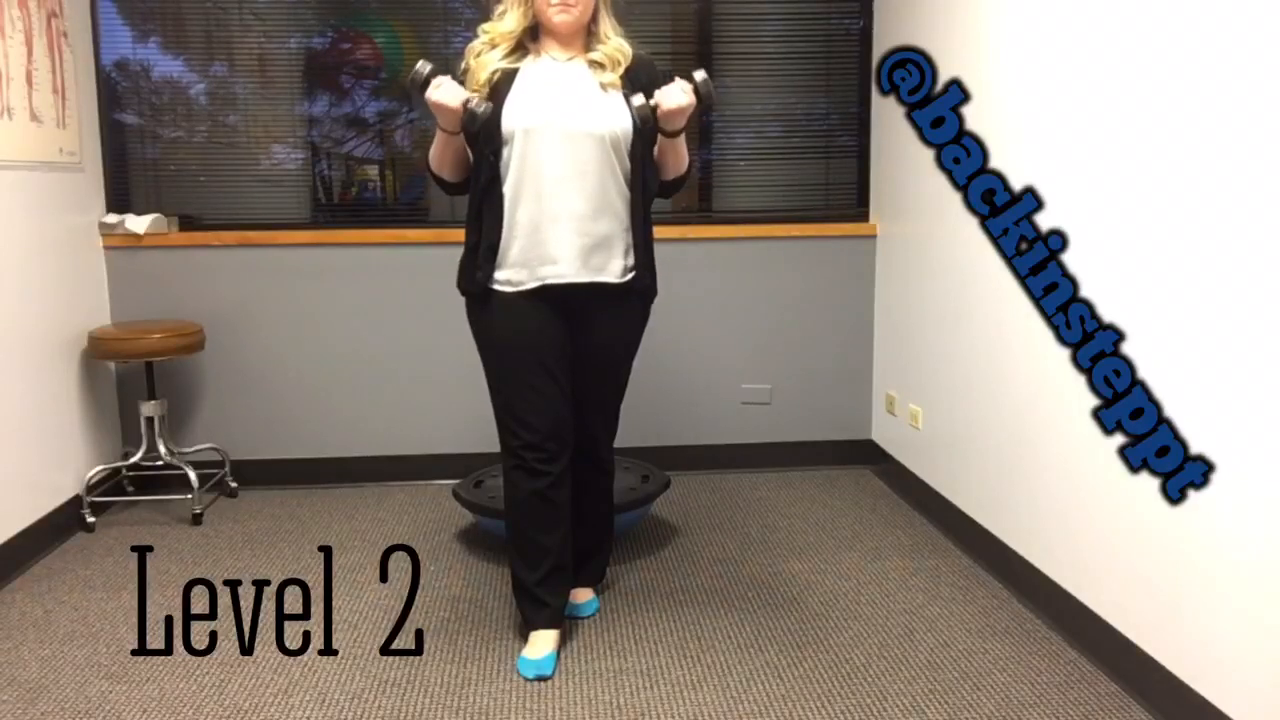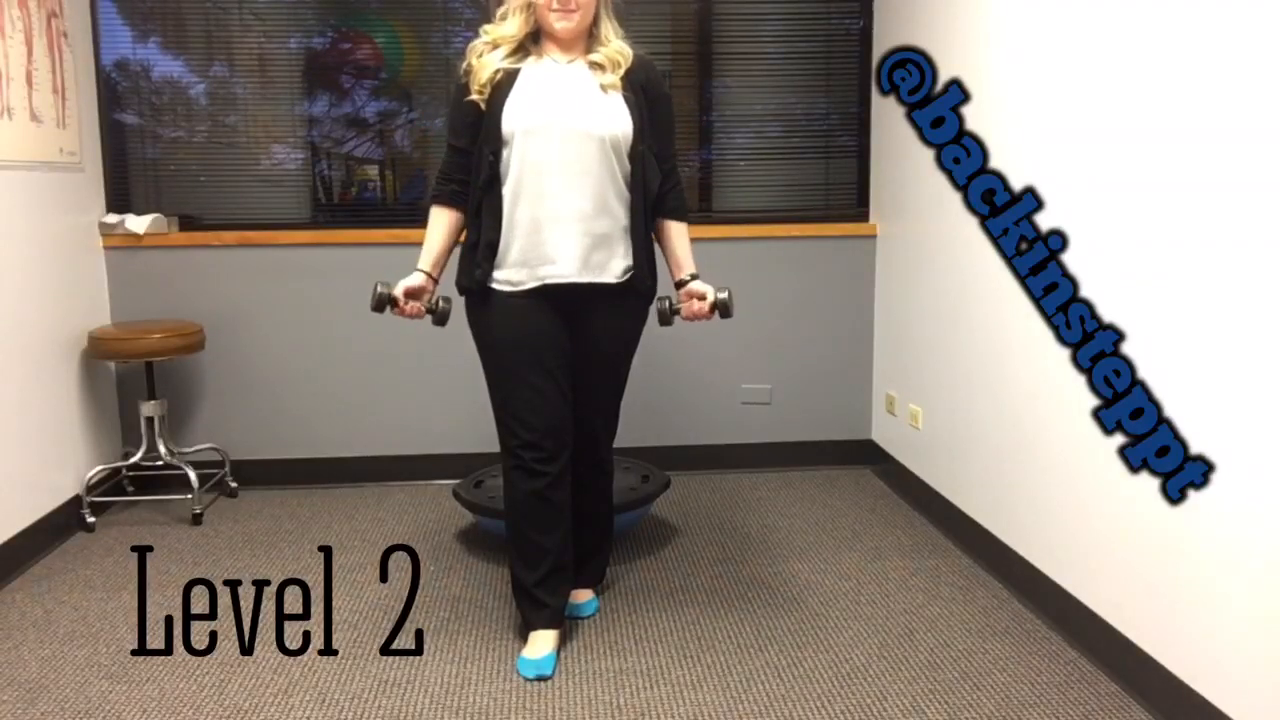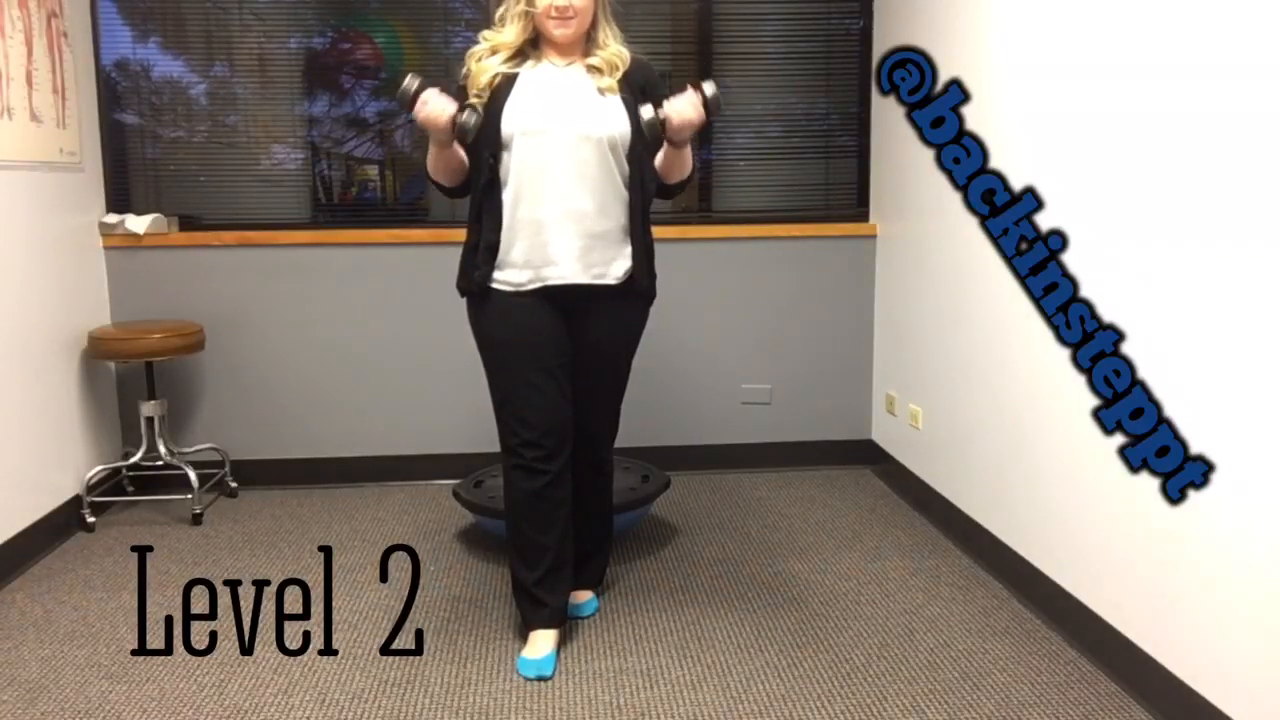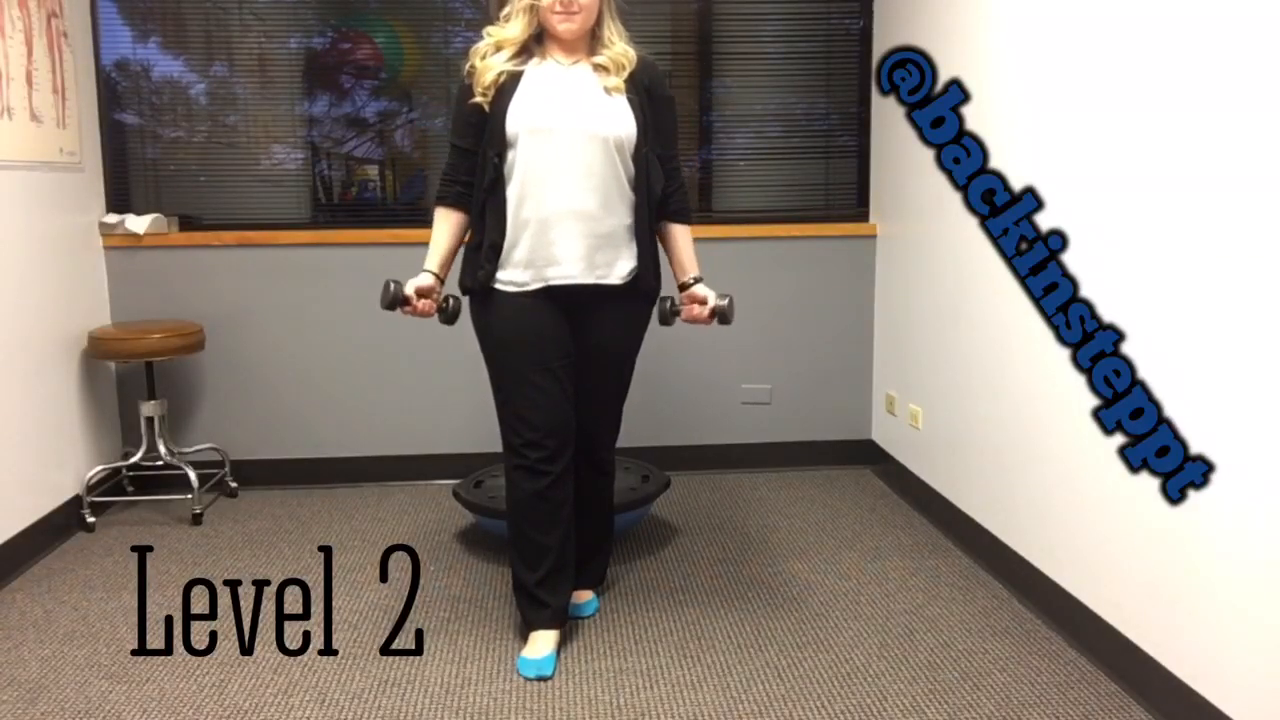
dt=1s
person 1, frame 1
left shoulder: (633, 72)
right shoulder: (490, 68)
left elbow: (664, 177)
right elbow: (454, 173)
left wrist: (675, 131)
right wrist: (446, 129)
left hip: (611, 288)
right hip: (515, 289)
left knee: (593, 438)
right knee: (533, 447)
left ankle: (584, 575)
right ankle: (542, 615)
person 1, frame 2
left shoulder: (636, 75)
right shoulder: (490, 70)
left elbow: (663, 184)
right elbow: (457, 179)
left wrist: (686, 274)
right wrist: (427, 270)
left hip: (610, 289)
right hip: (514, 290)
left knee: (593, 439)
right knee: (533, 447)
left ankle: (585, 577)
right ankle: (542, 615)
person 1, frame 3
left shoulder: (633, 75)
right shoulder: (490, 73)
left elbow: (664, 178)
right elbow: (456, 177)
left wrist: (684, 140)
right wrist: (436, 137)
left hip: (610, 289)
right hip: (514, 290)
left knee: (593, 438)
right knee: (532, 446)
left ankle: (585, 577)
right ankle: (542, 614)
person 1, frame 4
left shoulder: (639, 76)
right shoulder: (493, 71)
left elbow: (667, 187)
right elbow: (461, 181)
left wrist: (690, 279)
right wrist: (433, 271)
left hip: (613, 290)
right hip: (518, 290)
left knee: (595, 440)
right knee: (535, 446)
left ankle: (585, 578)
right ankle: (542, 615)
